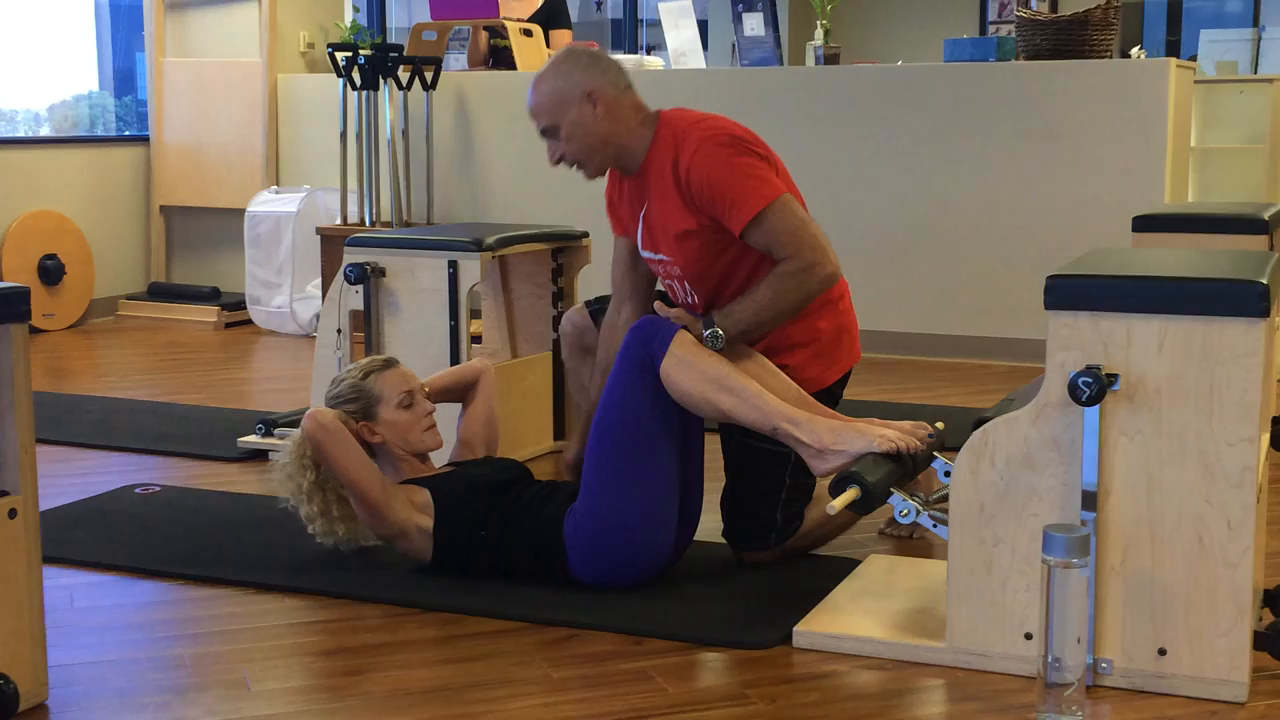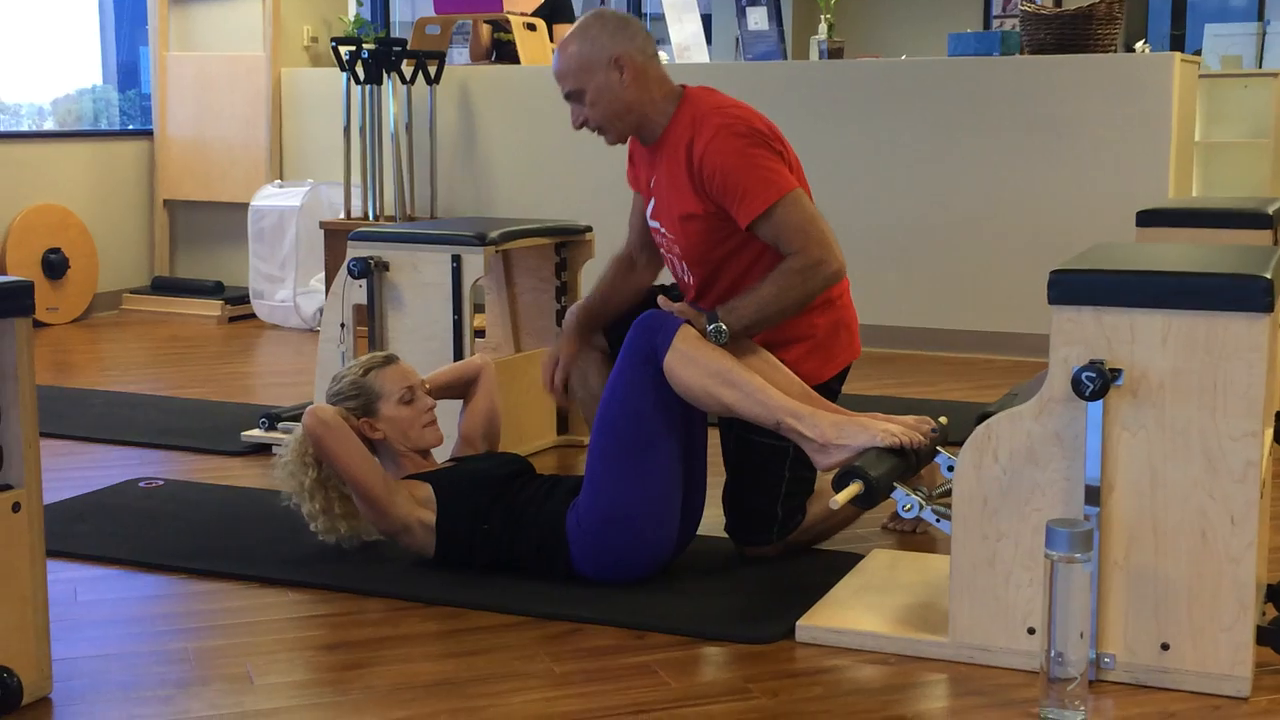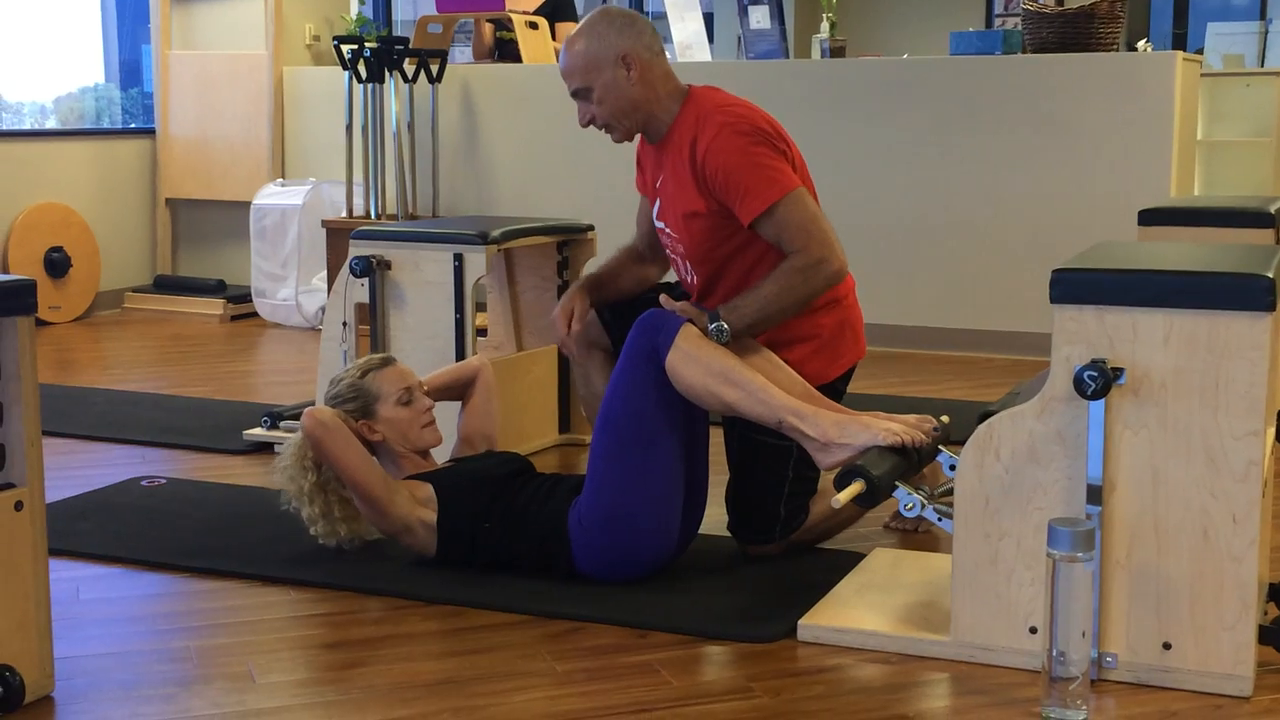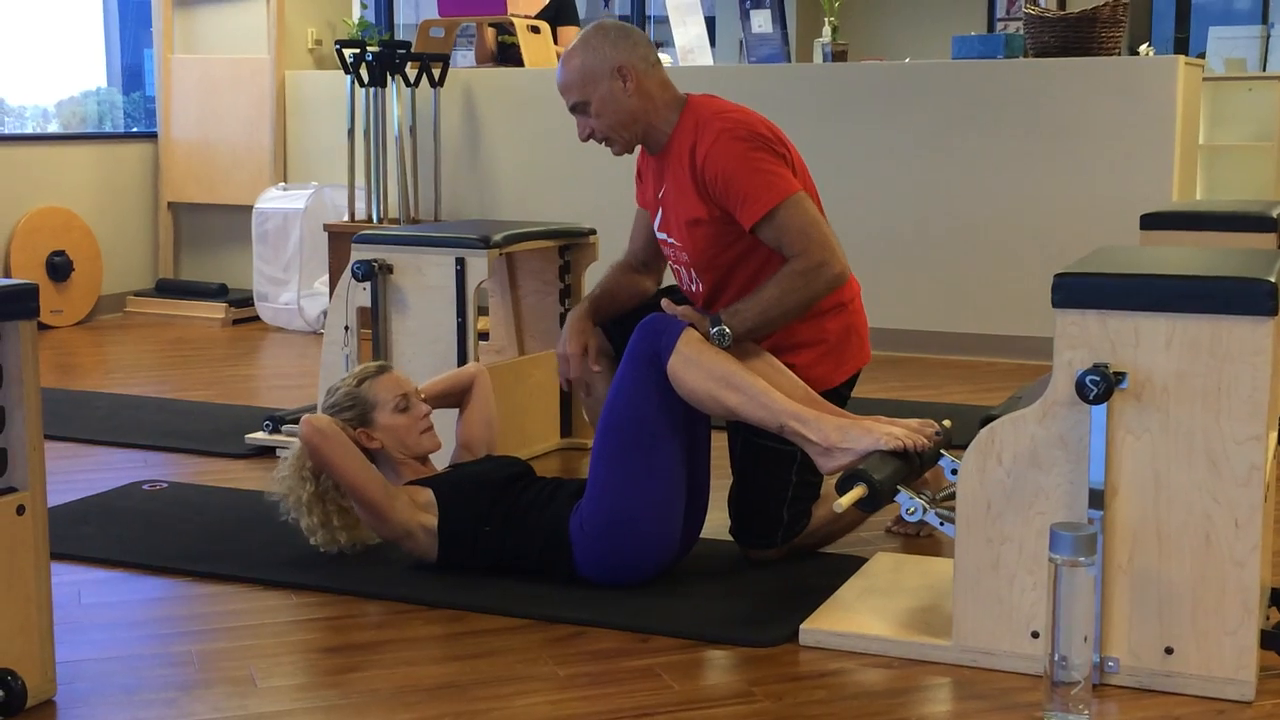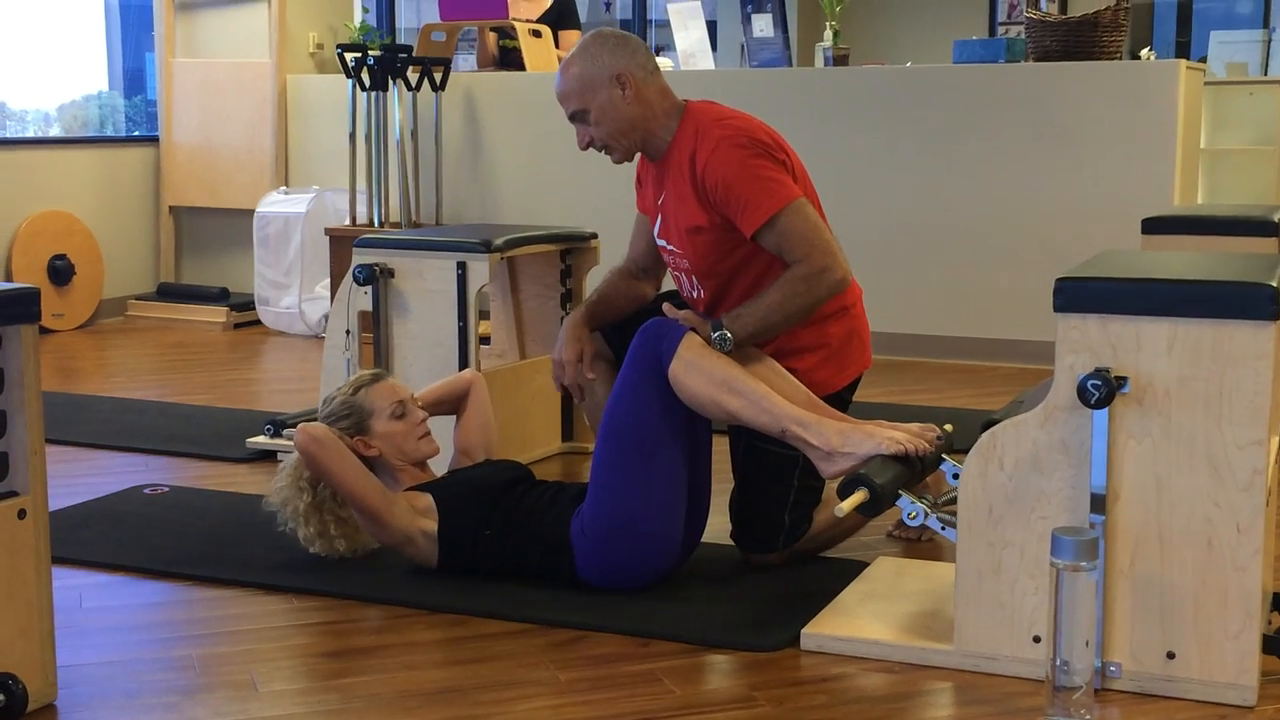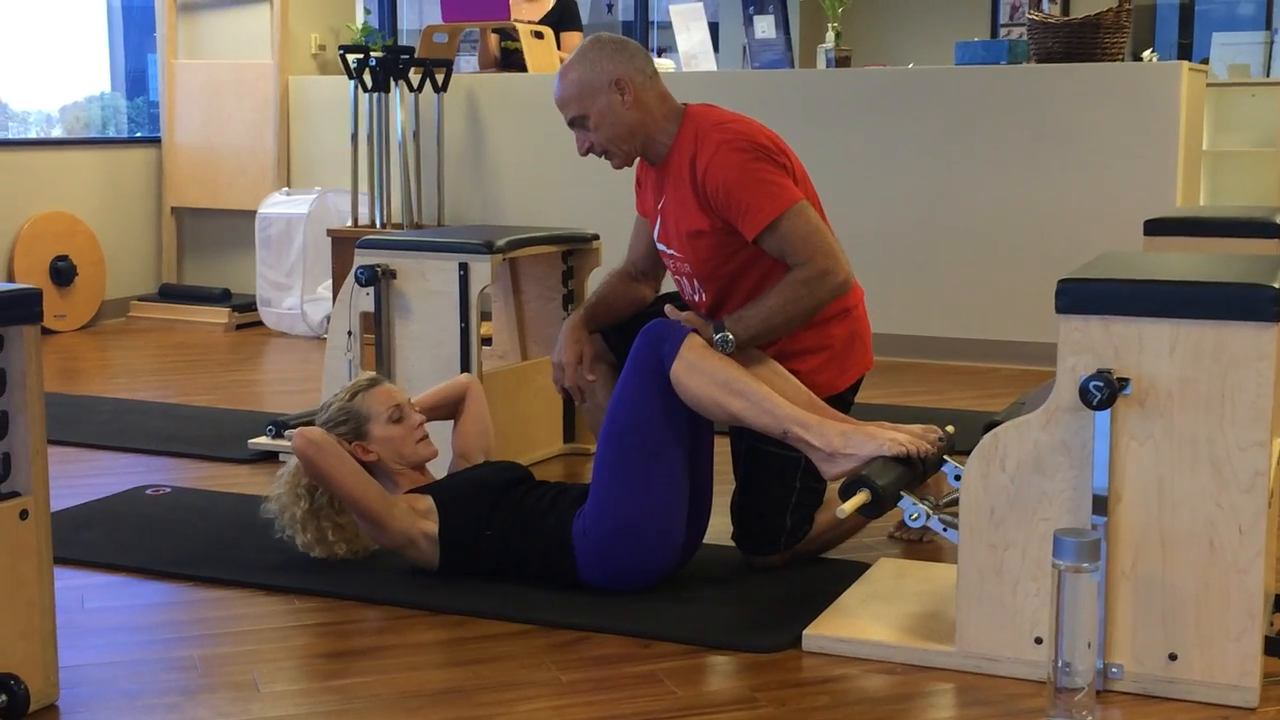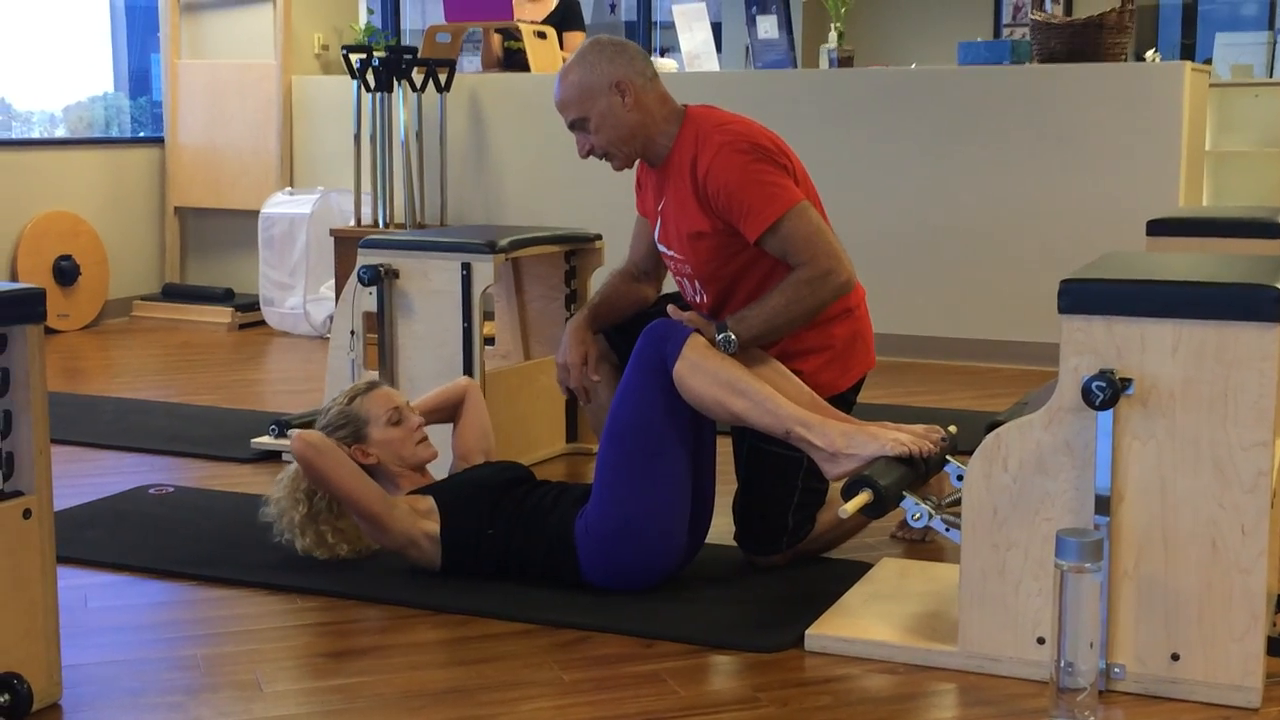
dt=0.2s
person 1, frame 1
left shoulder: (463, 465)
right shoulder: (397, 513)
left elbow: (480, 372)
right elbow: (316, 424)
left wrist: (414, 389)
right wrist: (387, 404)
left hip: (647, 532)
right hip: (602, 549)
left knee: (688, 337)
right knee: (650, 339)
left ankle: (839, 436)
right ankle: (818, 442)
person 1, frame 2
left shoulder: (463, 463)
right shoulder: (400, 509)
left elbow: (482, 368)
right elbow: (317, 419)
left wrist: (414, 385)
right wrist: (384, 401)
left hip: (648, 528)
right hip: (605, 543)
left knee: (691, 332)
right knee: (653, 334)
left ankle: (848, 429)
right ankle: (820, 434)
person 1, frame 3
left shoulder: (462, 466)
right shoulder: (400, 510)
left elbow: (478, 369)
right elbow: (315, 421)
left wrist: (414, 388)
right wrist: (386, 400)
left hip: (646, 525)
right hip: (606, 541)
left knee: (690, 329)
right knee: (654, 332)
left ankle: (843, 427)
right ankle: (821, 434)
person 1, frame 4
left shoulder: (463, 471)
right shoulder: (400, 514)
left elbow: (475, 375)
right elbow: (313, 427)
left wrist: (410, 394)
right wrist: (377, 407)
left hip: (648, 529)
right hip: (607, 544)
left knee: (699, 331)
right knee: (657, 336)
left ankle: (849, 432)
right ankle: (824, 437)
person 1, frame 5
left shoulder: (461, 474)
right shoulder: (400, 520)
left elbow: (472, 380)
right elbow: (308, 436)
left wrist: (406, 400)
right wrist: (377, 416)
left hip: (650, 533)
right hip: (610, 548)
left knee: (694, 338)
right knee: (658, 340)
left ankle: (847, 438)
right ankle: (826, 442)
person 1, frame 6
left shoulder: (462, 479)
right shoulder: (402, 523)
left elbow: (468, 385)
right elbow: (307, 441)
left wrist: (402, 405)
right wrist: (379, 422)
left hip: (652, 536)
right hip: (612, 549)
left knee: (693, 340)
right knee: (661, 341)
left ankle: (844, 440)
right ankle: (827, 443)
person 1, frame 7
left shoulder: (464, 481)
right shoulder: (402, 524)
left elbow: (466, 389)
right elbow: (305, 444)
left wrist: (402, 409)
right wrist: (369, 426)
left hip: (653, 534)
right hip: (615, 549)
left knee: (699, 339)
right knee: (663, 340)
left ankle: (846, 439)
right ankle: (829, 443)
person 2, frame 1
left shoulder: (706, 151)
right shoulder: (623, 174)
left elbow: (816, 266)
right elbow: (625, 316)
left wrist: (709, 330)
right wrist: (584, 439)
left hip: (795, 349)
right hip: (718, 332)
left knee: (757, 545)
right knee: (581, 328)
person 2, frame 2
left shoulder: (723, 138)
right shoulder: (646, 139)
left elbow: (822, 263)
right elbow: (640, 256)
left wrist: (713, 326)
right wrist: (576, 334)
left hip: (789, 345)
right hip: (720, 319)
left knee: (759, 539)
right knee: (589, 331)
person 2, frame 3
left shoulder: (727, 136)
right shoulder: (654, 138)
left elbow: (822, 264)
right elbow: (647, 253)
left wrist: (715, 326)
right wrist: (583, 290)
left hip: (794, 345)
right hip: (725, 320)
left knee: (763, 537)
right knee: (589, 326)
person 2, frame 4
left shoulder: (726, 142)
right shoulder: (654, 150)
left elbow: (824, 267)
right elbow: (641, 268)
left wrist: (716, 330)
right wrist: (583, 314)
left hip: (799, 350)
right hip: (727, 326)
left knee: (764, 541)
right knee: (594, 334)
person 2, frame 5
left shoulder: (724, 149)
right shoulder: (654, 156)
left elbow: (825, 272)
right elbow: (639, 274)
left wrist: (718, 335)
right wrist: (580, 320)
left hip: (799, 353)
right hip: (730, 333)
left knee: (765, 546)
right knee: (594, 339)
person 2, frame 6
left shoulder: (726, 153)
right shoulder: (653, 159)
left elbow: (829, 274)
right elbow: (638, 276)
left wrist: (719, 336)
right wrist: (579, 322)
left hip: (802, 355)
right hip: (729, 333)
left knee: (766, 546)
right knee: (593, 343)
person 2, frame 7
left shoulder: (726, 154)
right shoulder: (653, 159)
left elbow: (831, 274)
right elbow: (641, 275)
left wrist: (722, 336)
right wrist: (582, 323)
left hip: (804, 355)
right hip: (732, 332)
left knee: (767, 547)
right knee: (596, 343)
